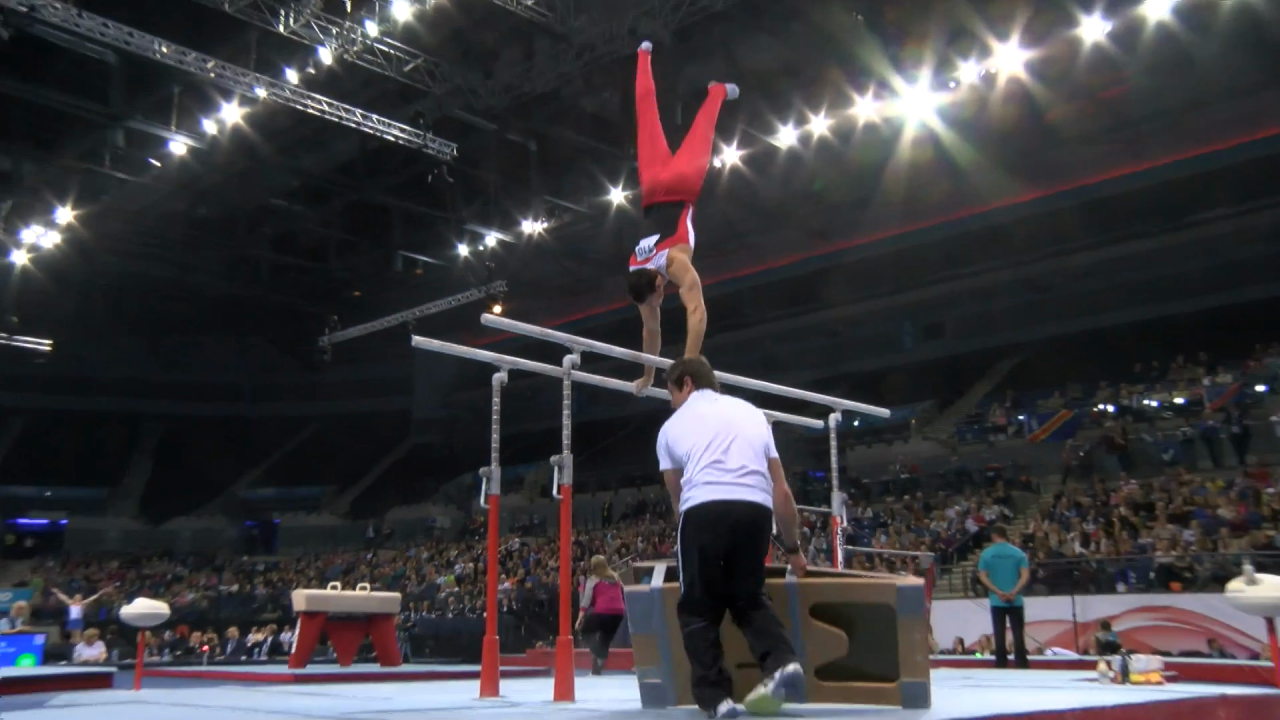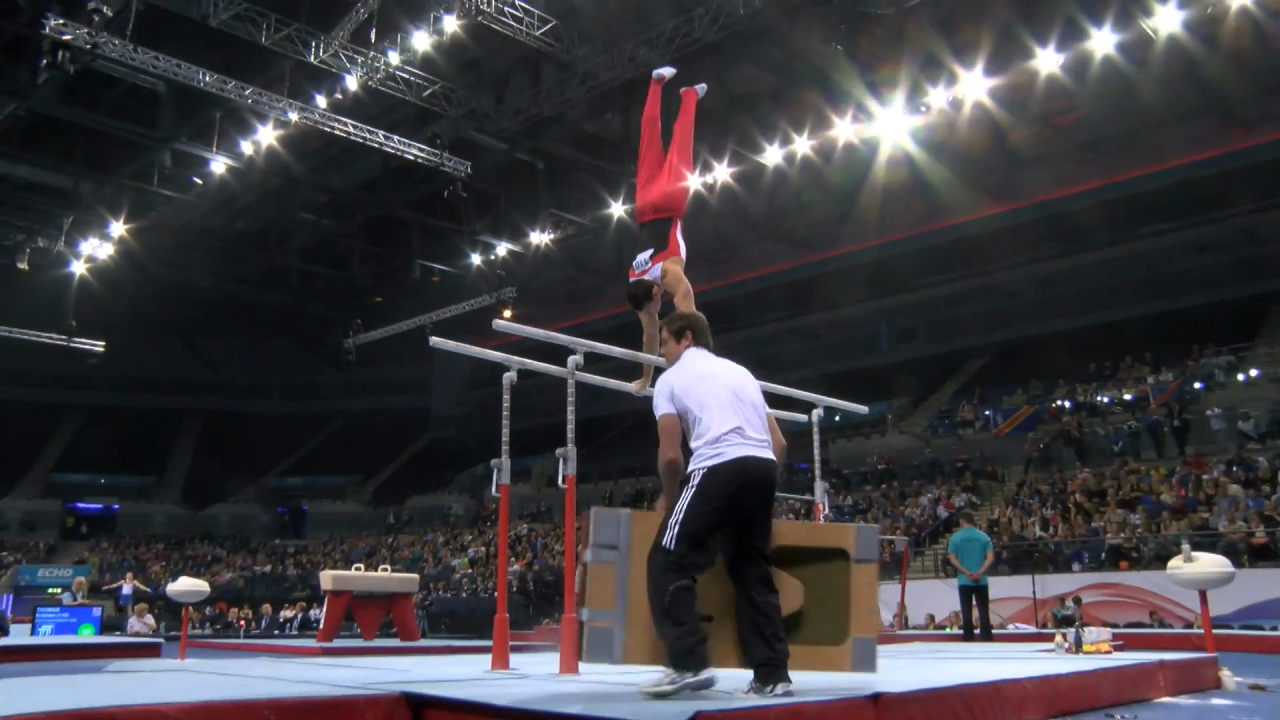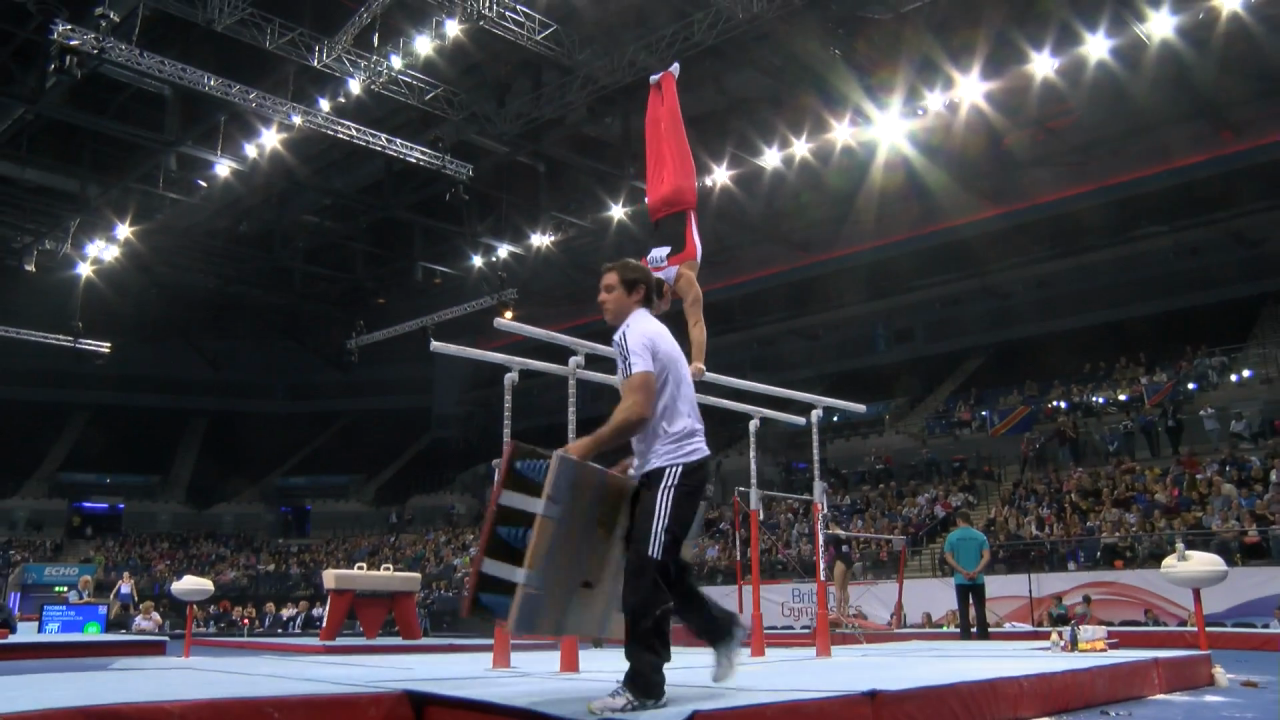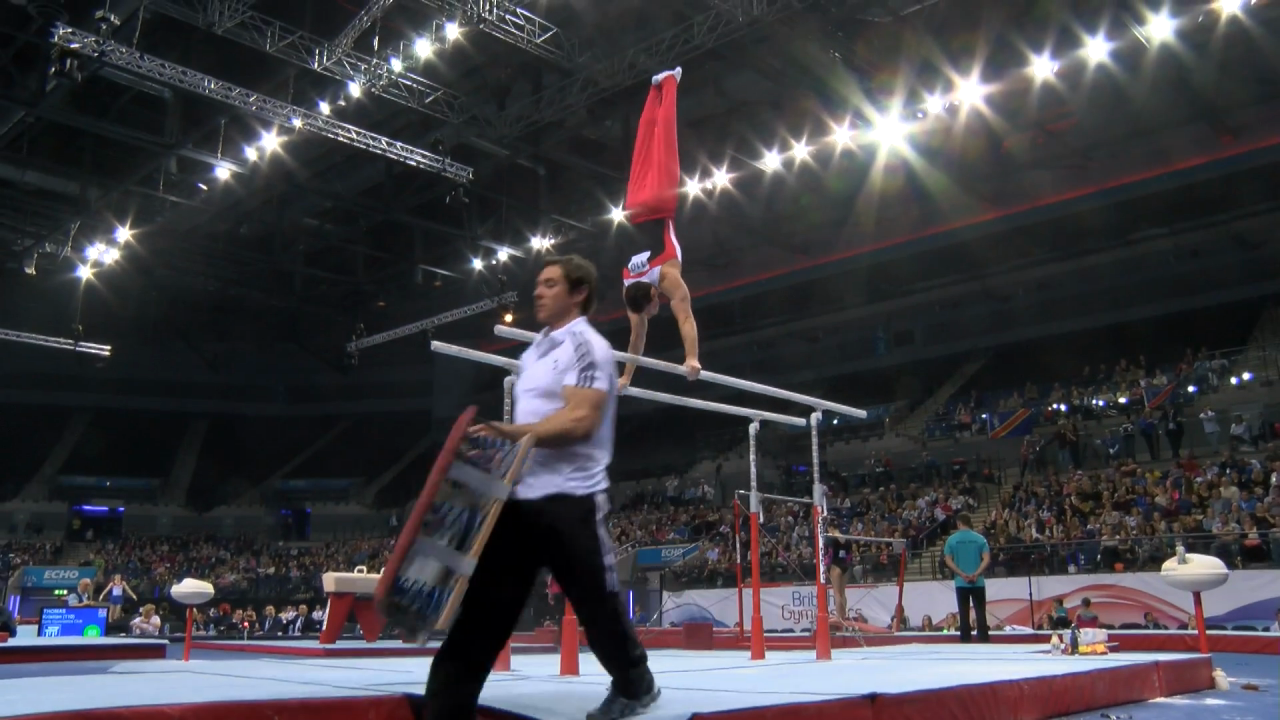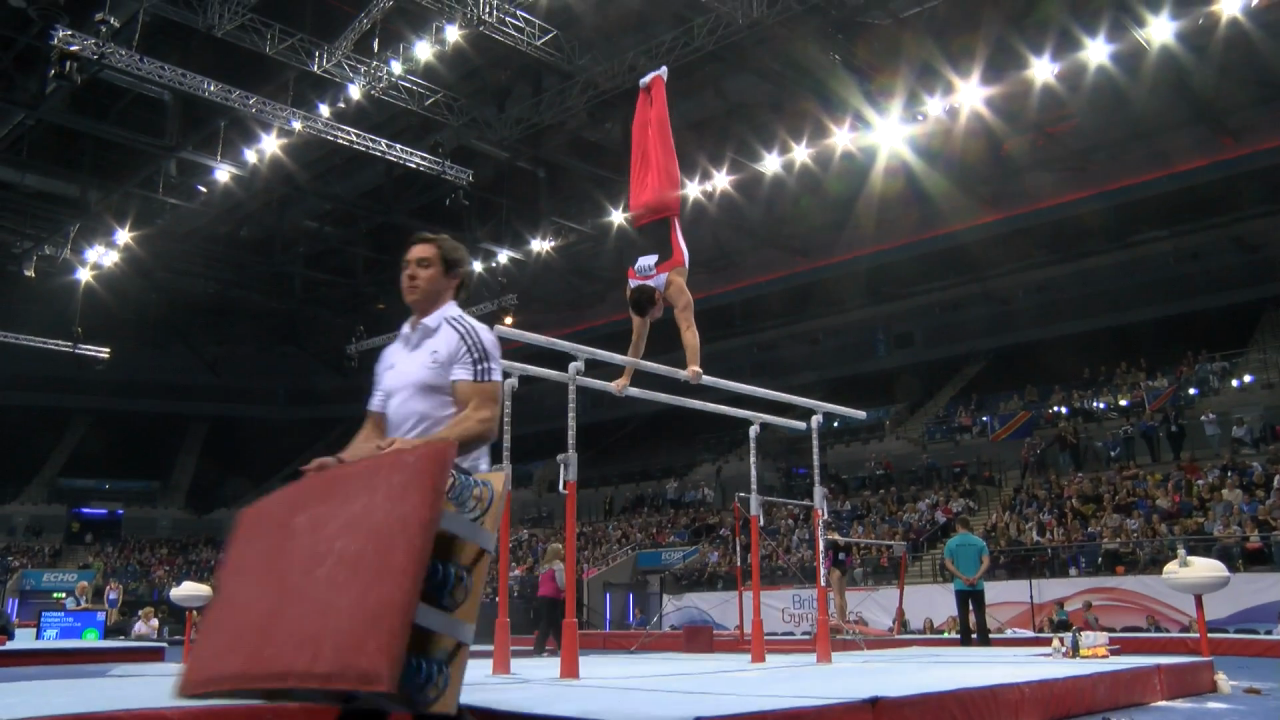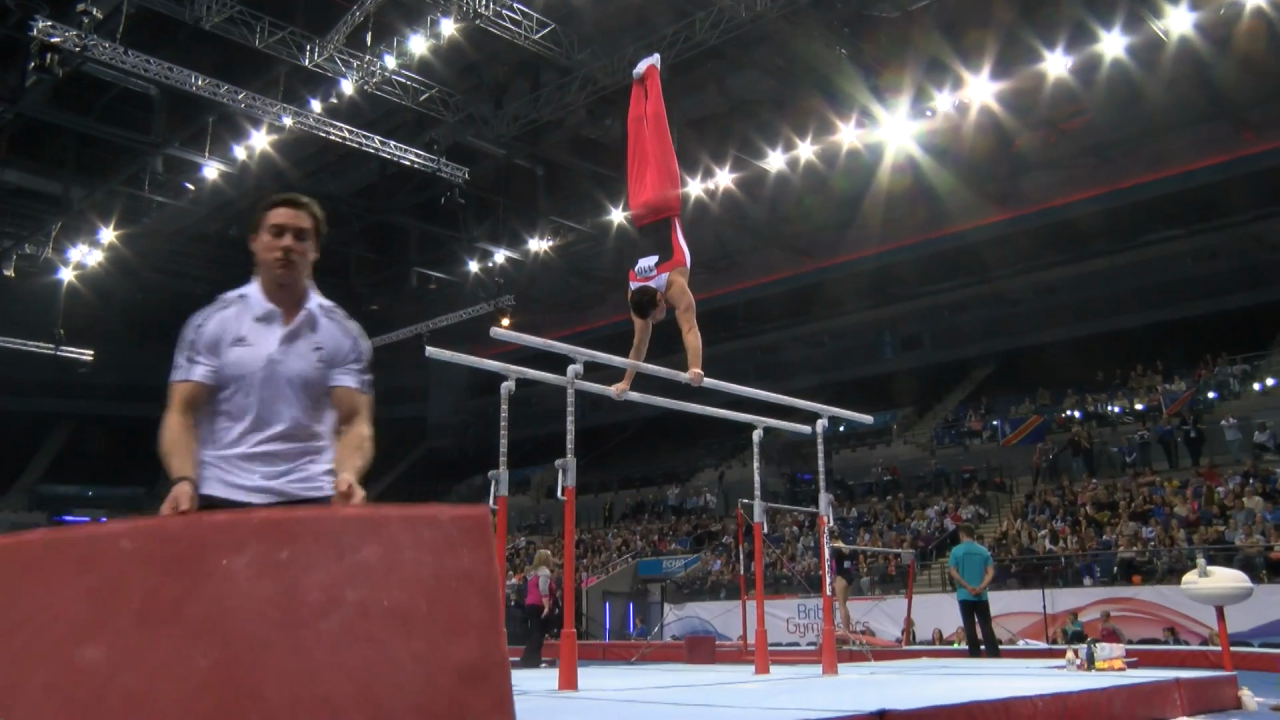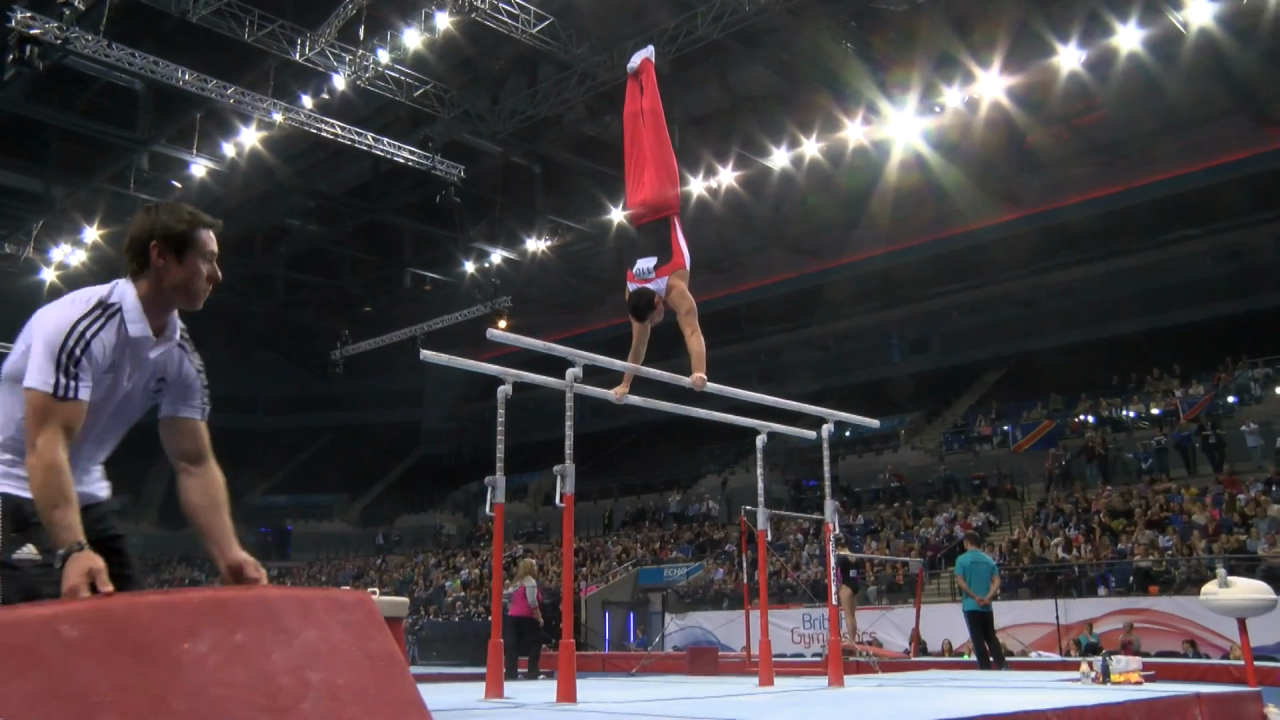
dt=0.4s
person 1, frame 1
left shoulder: (672, 426)
right shoulder: (751, 412)
left elbow: (678, 500)
right elbow: (782, 492)
left wrist: (695, 542)
right wrist: (792, 548)
left hip: (704, 509)
right hip: (755, 509)
left knee: (698, 609)
right knee: (748, 597)
right ankle: (781, 663)
person 1, frame 2
left shoulder: (671, 379)
right shoulder: (739, 372)
left elbow: (670, 457)
right elbow: (778, 442)
left wrist: (668, 500)
right wrist: (762, 495)
left hip: (718, 471)
right hip: (762, 467)
left knee: (668, 562)
right knee: (754, 573)
left ankle: (690, 663)
right ankle: (774, 675)
person 1, frame 3
left shoulder: (634, 334)
right shoulder: (647, 335)
left elbow: (636, 410)
left wrist: (590, 445)
right wrist: (638, 460)
left hip: (673, 467)
right hip: (660, 467)
left knee: (645, 572)
right knee: (659, 568)
left ankle: (645, 684)
right ankle: (721, 629)
person 1, frame 4
left shoulder: (586, 346)
right shoulder: (534, 352)
left elbow: (579, 420)
left wrist: (509, 431)
left hip: (569, 498)
right hip: (518, 496)
left knee: (598, 608)
right knee: (482, 609)
person 1, frame 5
left shoulder: (467, 337)
right shoulder: (392, 353)
left elbow: (483, 417)
right elbow: (374, 429)
left wrist: (418, 447)
right wrist: (340, 461)
person 1, frame 6
left shoulder: (343, 335)
right shoulder: (211, 322)
left elbow: (355, 422)
right elbow: (182, 413)
left wrist: (347, 476)
right wrist: (182, 483)
left hip: (305, 501)
right hip: (213, 499)
person 1, frame 7
left shoulder: (181, 358)
right shoulder: (80, 323)
left elbow: (195, 464)
right elbow: (47, 444)
left wrist: (229, 553)
right wrist: (73, 550)
left hip: (85, 499)
person 2, frame 1
left shoulder: (676, 265)
right shoulder: (641, 273)
left elbow: (697, 313)
right elbow: (651, 329)
left wrist: (690, 358)
right wrist: (648, 374)
left hip: (676, 190)
right hip: (656, 193)
left knee: (697, 138)
right knee: (648, 121)
right ankle: (643, 58)
person 2, frame 2
left shoulder: (669, 276)
right shoulder: (638, 285)
right elbow: (651, 333)
right wrist: (647, 376)
left hip: (665, 209)
right hip: (648, 208)
left knee: (676, 154)
right knee: (651, 146)
left ankle: (689, 97)
right ankle: (657, 84)
person 2, frame 3
left shoulder: (683, 279)
left elbow: (696, 323)
left wrist: (698, 362)
left hip: (678, 203)
right hip: (661, 207)
left knee: (671, 135)
right knee: (657, 143)
left ankle: (666, 81)
right ankle: (658, 87)
person 2, frame 4
left shoulder: (668, 279)
right shoulder: (632, 286)
left elbow: (686, 320)
right elbow: (637, 335)
left wrist: (692, 358)
right wrist: (627, 374)
left hip: (656, 208)
right hip: (638, 210)
left knee: (661, 138)
right knee: (647, 138)
left ankle: (669, 83)
right ankle: (659, 88)
person 2, frame 5
left shoulder: (673, 285)
right shoulder: (636, 288)
left elbow: (688, 328)
right elbow: (638, 338)
left wrist: (693, 365)
right wrist: (626, 377)
left hip: (661, 208)
right hip: (645, 212)
left knee: (657, 137)
right knee: (643, 141)
left ankle: (655, 83)
right ankle: (647, 90)
person 2, frame 6
left shoulder: (675, 285)
right shoulder: (638, 290)
left elbow: (691, 331)
right elbow: (640, 341)
left wrist: (695, 368)
right wrist: (626, 381)
left hip: (661, 209)
right hip: (644, 212)
left knee: (655, 130)
right knee: (639, 135)
left ankle: (650, 73)
right ankle: (642, 82)
person 2, frame 7
left shoulder: (674, 288)
right shoulder: (636, 291)
left elbow: (694, 333)
right elbow: (638, 345)
left wrist: (699, 372)
right wrist: (625, 384)
left hip: (659, 207)
right hip: (640, 211)
left knee: (651, 127)
right knee: (636, 133)
left ankle: (644, 67)
right ankle: (637, 75)
